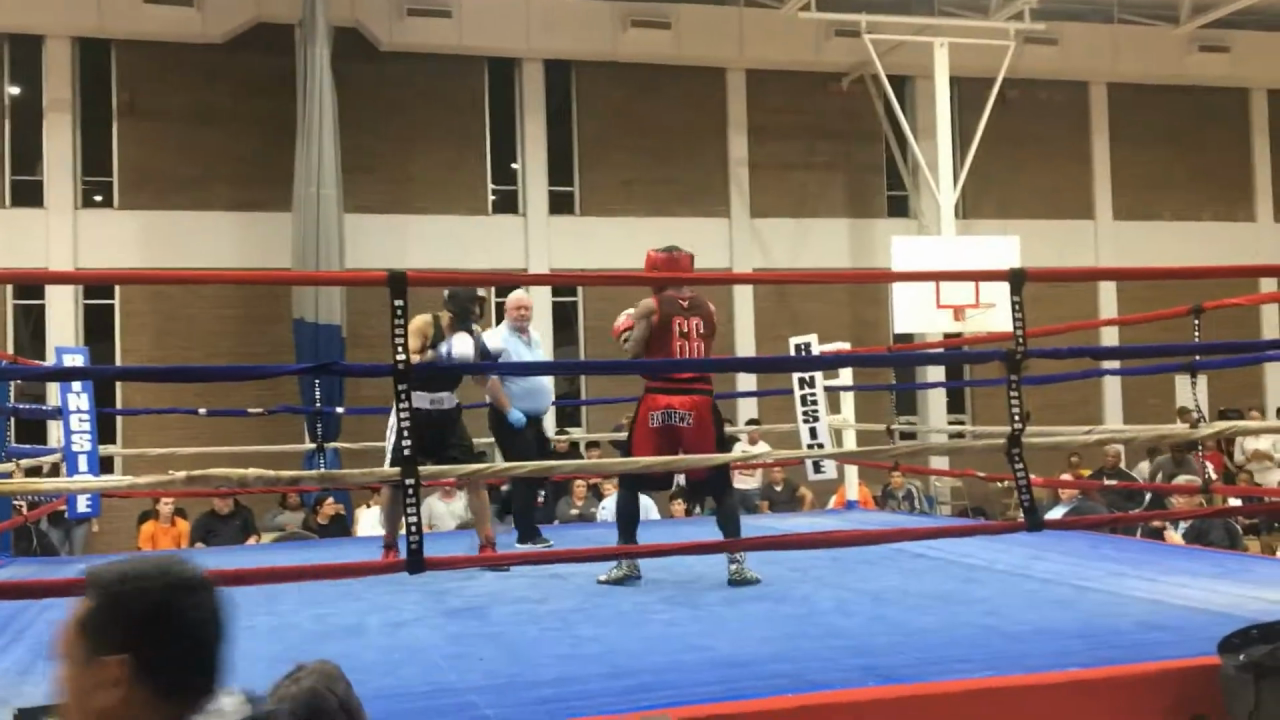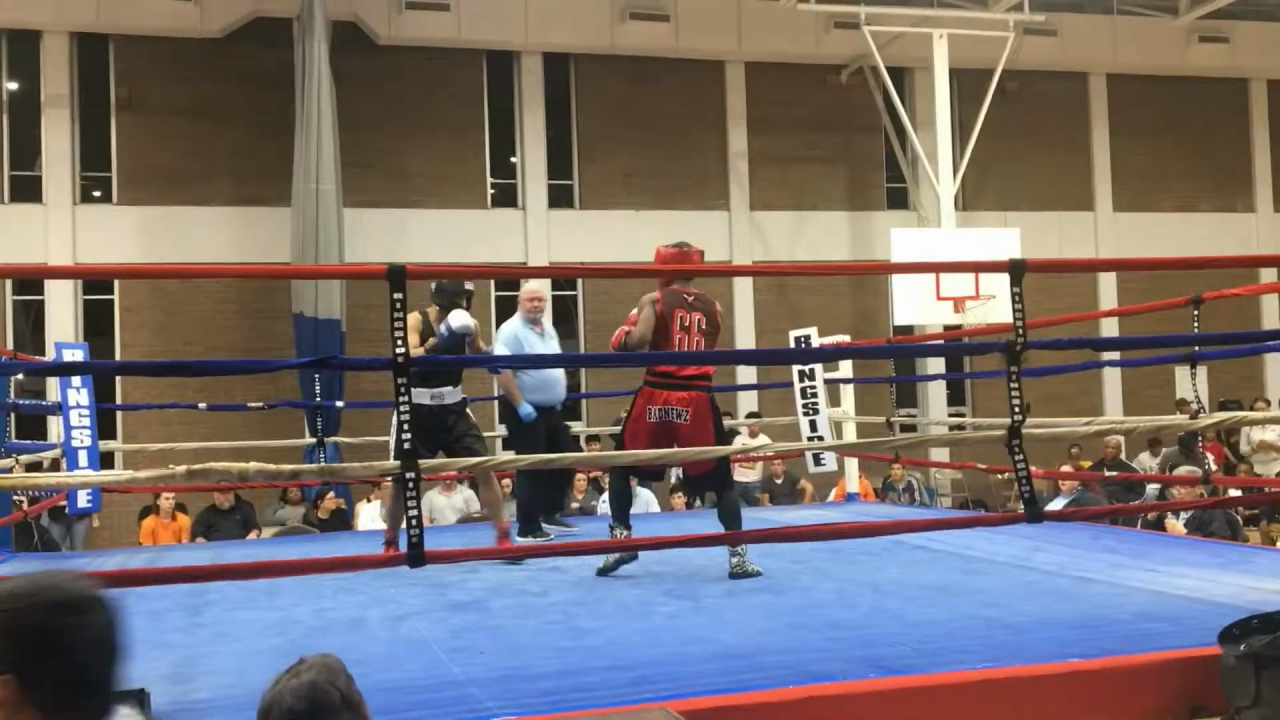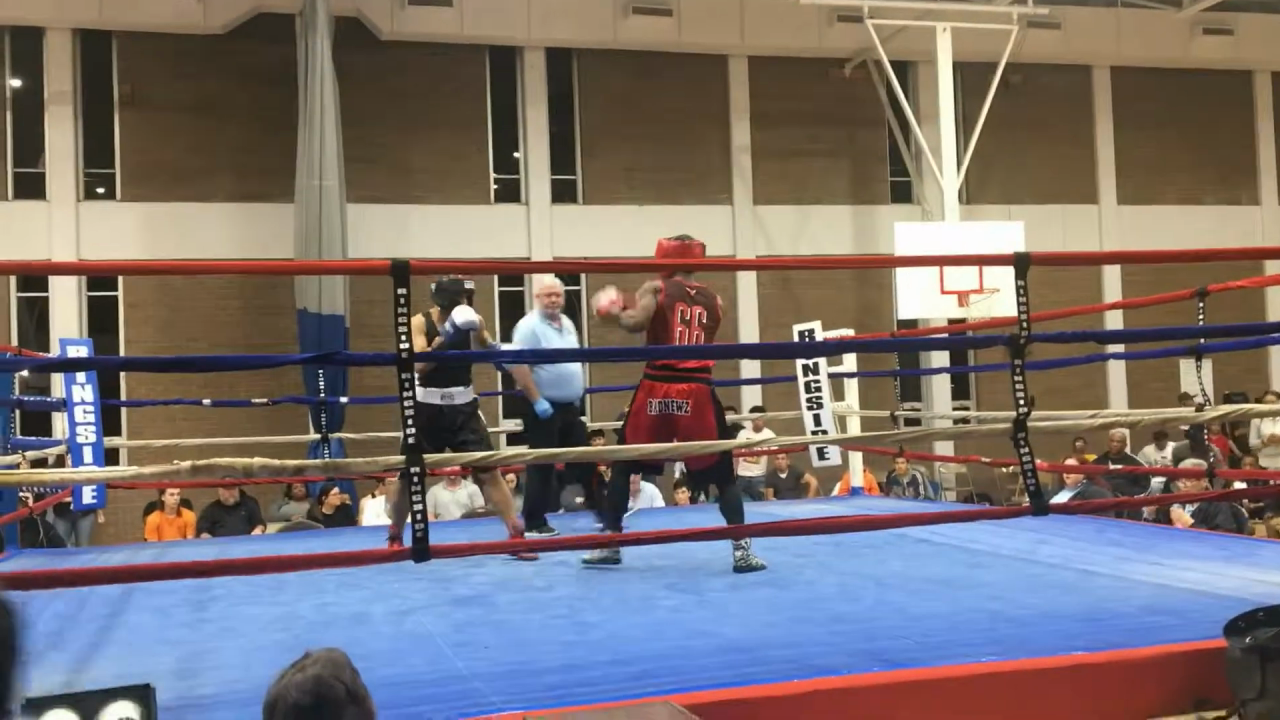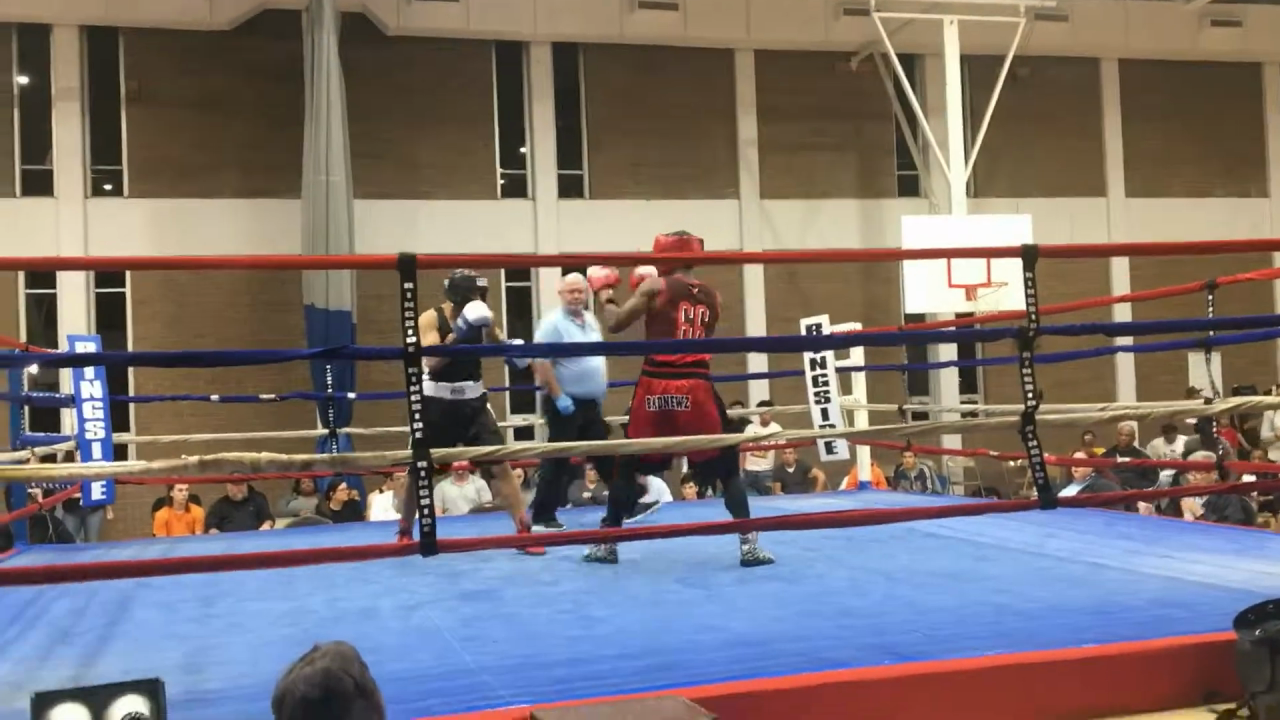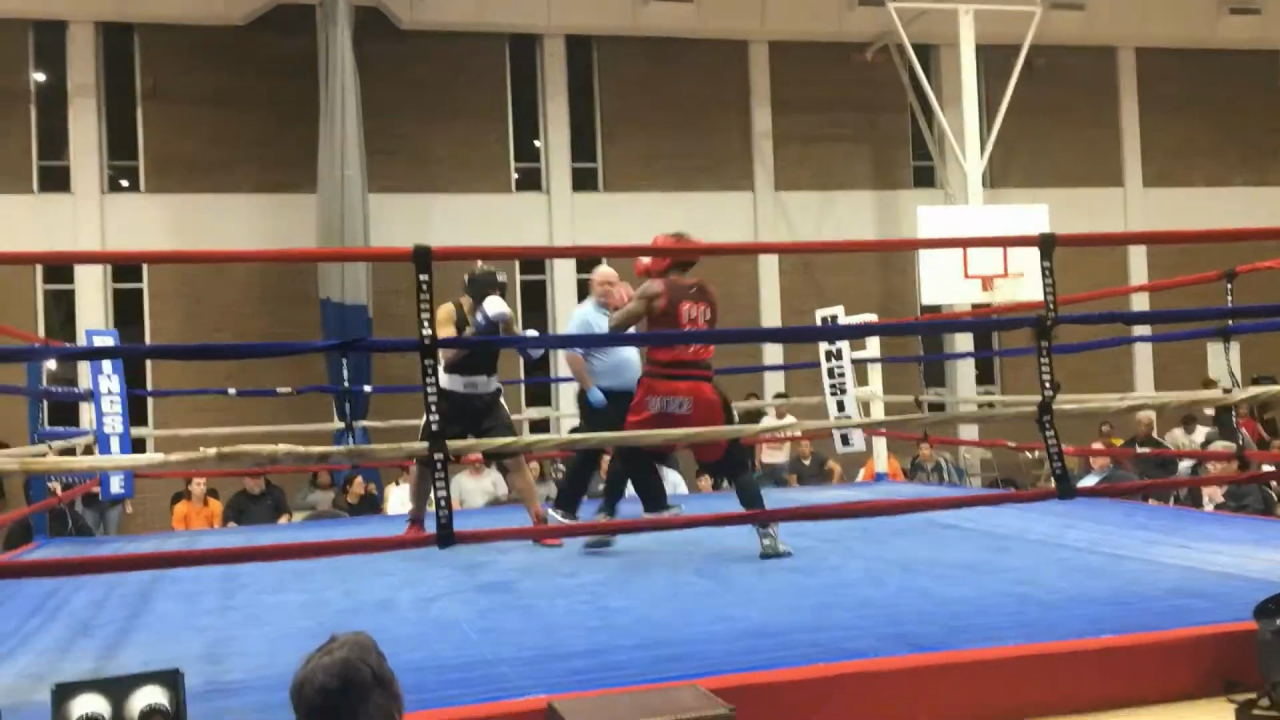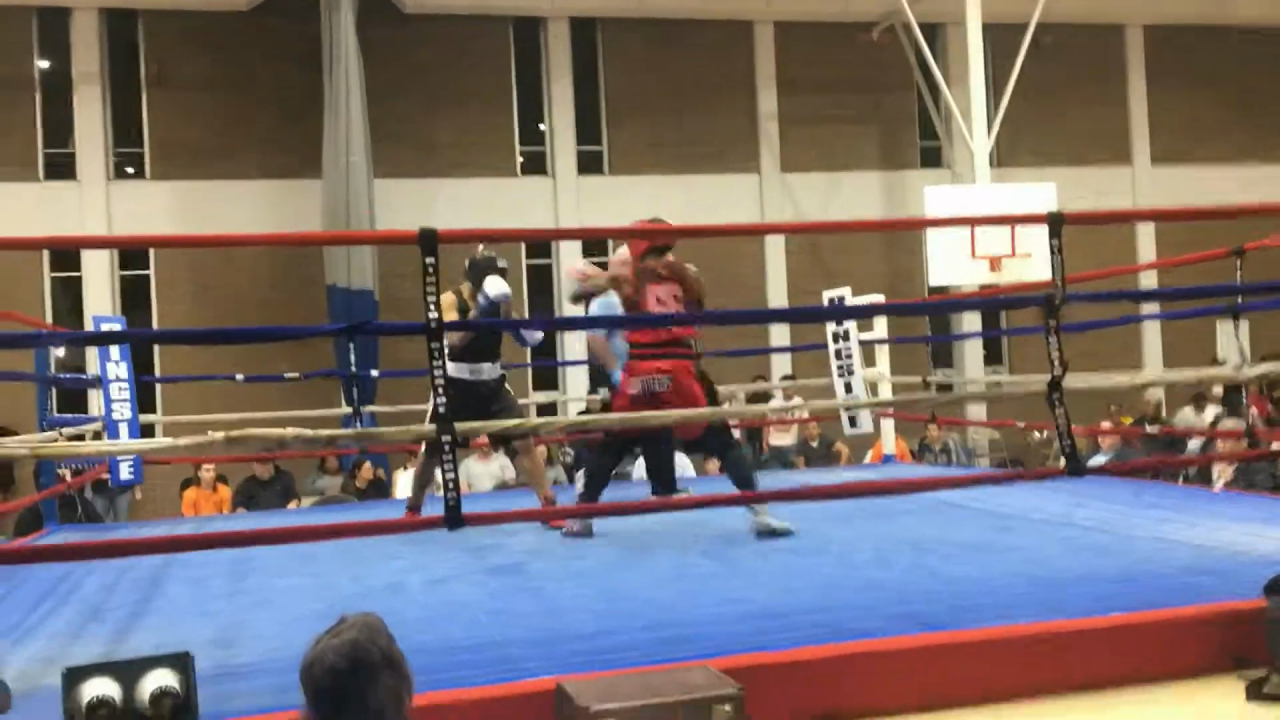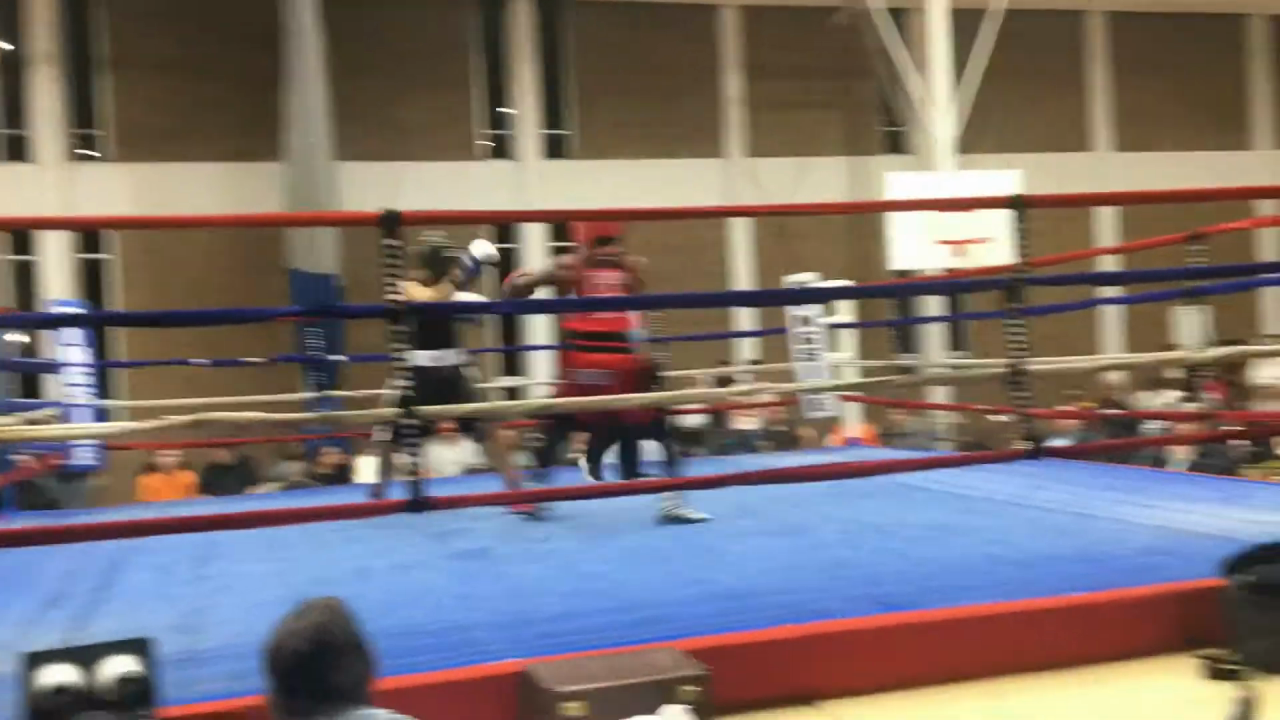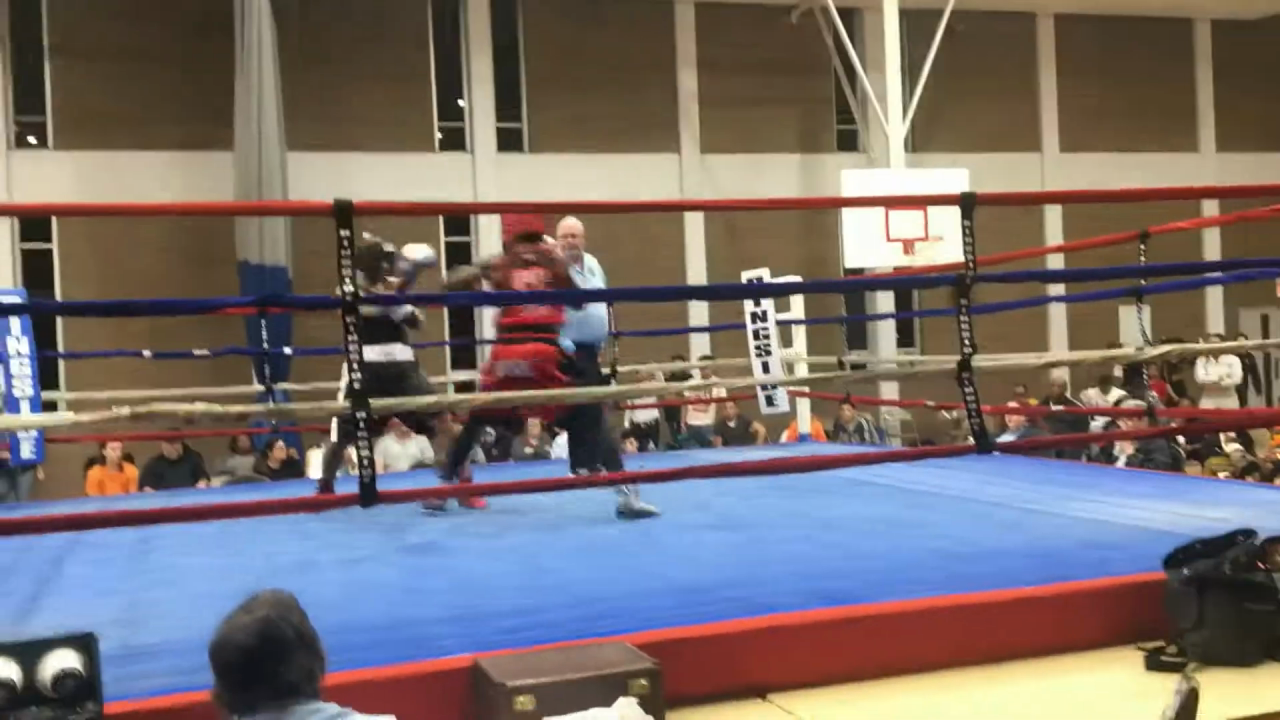
dt=0.1s
person 1, frame 1
left shoulder: (648, 307)
right shoulder: (707, 308)
left elbow: (630, 355)
left wrist: (621, 334)
left hip: (658, 401)
right hip: (698, 402)
left knee: (631, 481)
right knee: (719, 485)
left ankle: (627, 559)
right ankle: (736, 562)
person 1, frame 2
left shoulder: (654, 299)
right shoulder: (714, 307)
left elbow: (641, 340)
left wrist: (622, 338)
left hip: (657, 396)
right hip: (697, 398)
left knee: (622, 468)
right knee: (720, 480)
left ankle: (622, 539)
right ankle: (738, 556)
person 1, frame 3
left shoulder: (656, 288)
right shoulder: (714, 301)
left elbow: (637, 323)
left wrist: (611, 311)
left hip: (657, 389)
right hip: (697, 391)
left knee: (623, 465)
right knee: (722, 473)
left ankle: (608, 544)
right ankle: (741, 550)
person 1, frame 4
left shoulder: (654, 286)
right shoulder: (712, 296)
left elbow: (615, 325)
left wrist: (603, 293)
left hip: (656, 385)
right hip: (697, 387)
left knee: (626, 464)
right knee: (726, 467)
left ankle: (607, 542)
right ankle: (748, 543)
person 1, frame 5
left shoulder: (654, 289)
right shoulder: (707, 293)
left elbow: (615, 326)
left wrist: (621, 303)
left hip: (657, 388)
right hip: (699, 389)
left knee: (626, 457)
right knee: (737, 463)
left ankle: (603, 525)
right ankle: (768, 535)
person 1, frame 6
left shoulder: (626, 273)
right shoulder: (687, 274)
right elbow: (699, 311)
left hip: (639, 370)
right hip: (680, 368)
left knee: (611, 445)
right knee: (723, 443)
left ankle: (582, 517)
right ankle: (759, 512)
person 1, frame 7
left shoulder: (571, 265)
right shoulder: (633, 264)
left elbow: (515, 287)
left hip: (581, 358)
right hip: (621, 356)
left knee: (558, 427)
right knee: (657, 426)
right ankle: (672, 498)
person 1, frame 8
left shoulder: (499, 263)
right shoulder: (556, 260)
left elbow: (454, 283)
left hip: (508, 354)
right hip: (545, 351)
left knee: (476, 421)
right knee: (586, 421)
right ankle: (624, 493)
person 2, frame 1
left shoulder: (472, 334)
right shoulder: (423, 324)
left elbow: (481, 379)
left wrist: (487, 358)
right wrist: (439, 355)
left hip: (447, 412)
right hip: (413, 410)
left knee: (474, 478)
right knee: (396, 482)
left ankle: (487, 547)
right ankle: (390, 547)
person 2, frame 2
left shoulder: (465, 322)
right shoulder: (415, 321)
left elbow: (482, 356)
right wrist: (439, 338)
left hip: (453, 407)
right hip: (417, 408)
left knee: (484, 470)
left ankle: (503, 537)
right ankle: (391, 543)
person 2, frame 3
left shoulder: (471, 321)
right shoulder: (419, 323)
left elbow: (488, 348)
right elbow: (419, 364)
right wrist: (446, 336)
left hip: (463, 406)
right hip: (426, 407)
left knee: (490, 472)
right knee: (406, 477)
left ankle: (517, 536)
right ankle: (395, 538)
person 2, frame 4
left shoulder: (481, 317)
right shoulder: (431, 319)
left elbow: (500, 344)
right elbow: (432, 361)
right wrist: (458, 333)
left hip: (473, 401)
right hip: (436, 402)
left knee: (500, 466)
left ankle: (524, 531)
right ankle: (405, 533)
person 2, frame 5
left shoulder: (499, 313)
right shoulder: (448, 312)
left elbow: (515, 338)
right elbow: (448, 355)
right wrist: (476, 328)
left hip: (486, 395)
right hip: (450, 395)
left knee: (514, 459)
left ankle: (540, 524)
right ankle: (416, 522)
person 2, frame 6
left shoulder: (500, 298)
right shoulder: (450, 300)
left elbow: (517, 331)
right elbow: (455, 340)
left wrist: (527, 333)
right wrist: (480, 310)
left hip: (491, 382)
right hip: (457, 383)
left knee: (523, 442)
right knee: (432, 452)
left ankle: (549, 506)
right ankle: (413, 508)
person 2, frame 7
left shoulder: (451, 286)
right shoulder: (407, 288)
right elbow: (432, 299)
right wrist: (461, 273)
left hip: (450, 368)
right hip: (417, 371)
left knee: (486, 429)
right knee: (394, 439)
left ankle: (515, 490)
right ankle: (379, 493)
person 2, frame 8
left shoulder: (395, 285)
left elbow: (417, 324)
right elbow: (373, 307)
left wrist: (410, 312)
right wrist: (406, 276)
left hip: (402, 366)
right hip: (366, 368)
left knee: (439, 422)
right knee: (342, 438)
right ankle: (325, 487)
person 3, frame 1
left shoulder: (535, 337)
right shoulder: (499, 338)
right elbow: (491, 380)
left wrist: (544, 406)
right wrist: (510, 412)
left hip: (534, 417)
right hip: (511, 419)
right knee: (525, 474)
right ankle: (528, 534)
person 3, frame 2
left shoulder: (549, 329)
right shoulder: (511, 330)
right elbow: (502, 372)
left wrist: (558, 400)
right wrist: (520, 405)
left hip: (549, 409)
right hip: (524, 411)
right knee: (531, 469)
left ankle: (552, 515)
right ankle: (528, 527)
person 3, frame 3
left shoulder: (567, 324)
right shoulder: (529, 326)
right elbow: (519, 368)
left wrist: (576, 394)
right wrist: (537, 401)
left hip: (567, 406)
right hip: (544, 408)
left knee: (583, 460)
right knee: (542, 465)
right ankle: (534, 523)
person 3, frame 4
left shoulder: (590, 321)
right shoulder: (553, 323)
right elbow: (541, 363)
left wrist: (600, 391)
right wrist: (559, 397)
left hip: (590, 403)
right hip: (566, 404)
left knee: (606, 457)
right knee: (558, 461)
right ankle: (541, 516)
person 3, frame 5
right shoulder: (585, 316)
right elbow: (573, 355)
left wrist: (635, 386)
right wrist: (590, 390)
left hip: (622, 395)
right hip: (599, 395)
right knee: (588, 452)
right ankle: (563, 505)
person 3, frame 6
left shoulder: (642, 293)
right shoulder: (606, 296)
right elbow: (595, 337)
right wrist: (614, 370)
left hip: (644, 374)
right hip: (624, 375)
left knee: (656, 431)
right knee: (622, 433)
left ankle: (663, 486)
right ankle: (591, 478)
person 3, frame 7
right shoulder: (578, 280)
left elbow: (632, 314)
right elbow: (575, 320)
left wrist: (638, 344)
left hip: (624, 356)
right knee: (612, 414)
left ankle: (629, 470)
right ankle: (593, 464)
person 3, frame 8
left shoulder: (592, 264)
left elbow: (602, 302)
left wrist: (604, 336)
right wrist: (559, 339)
left hip: (590, 347)
right hip: (569, 348)
left knee: (590, 403)
right knee: (588, 404)
left ankle: (582, 462)
right ankle: (607, 460)
